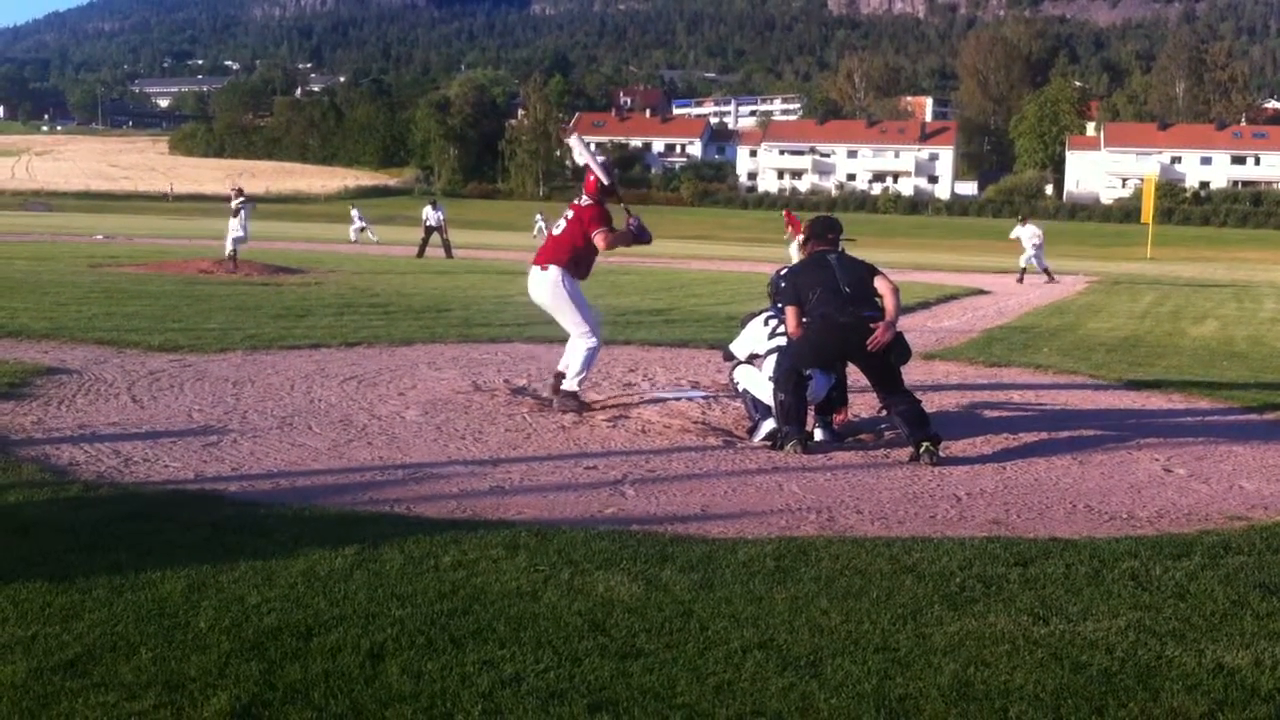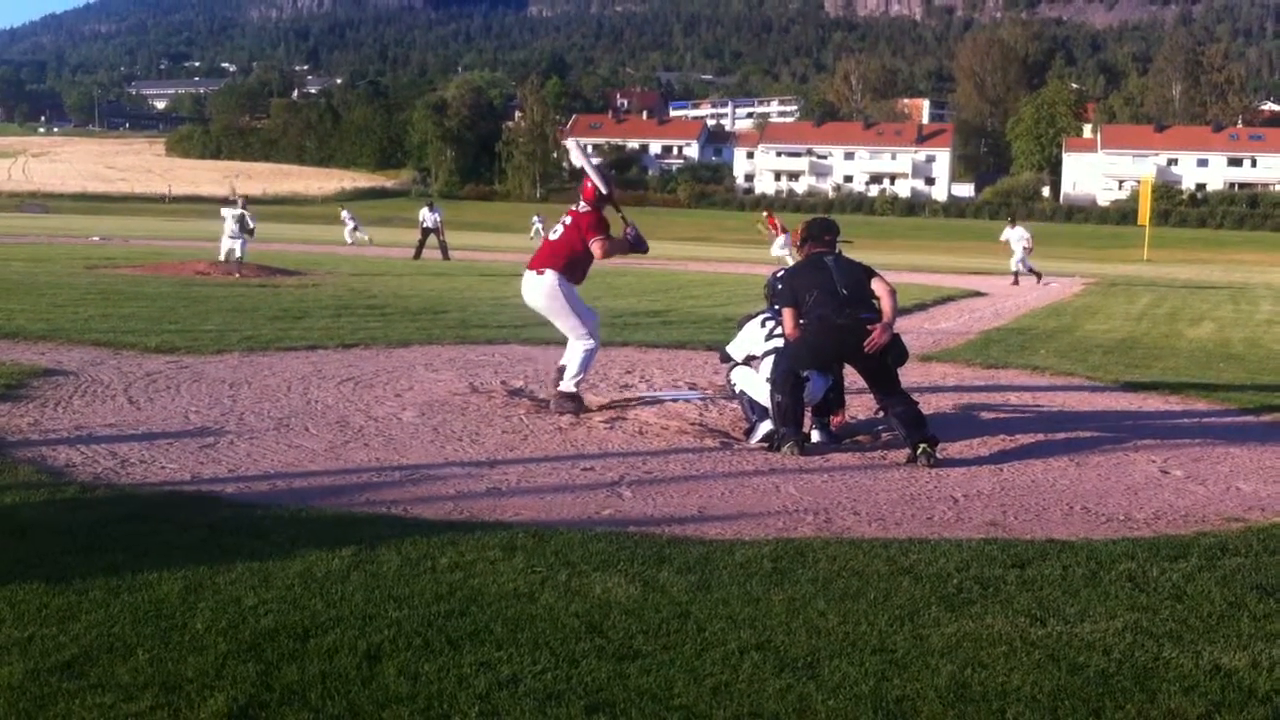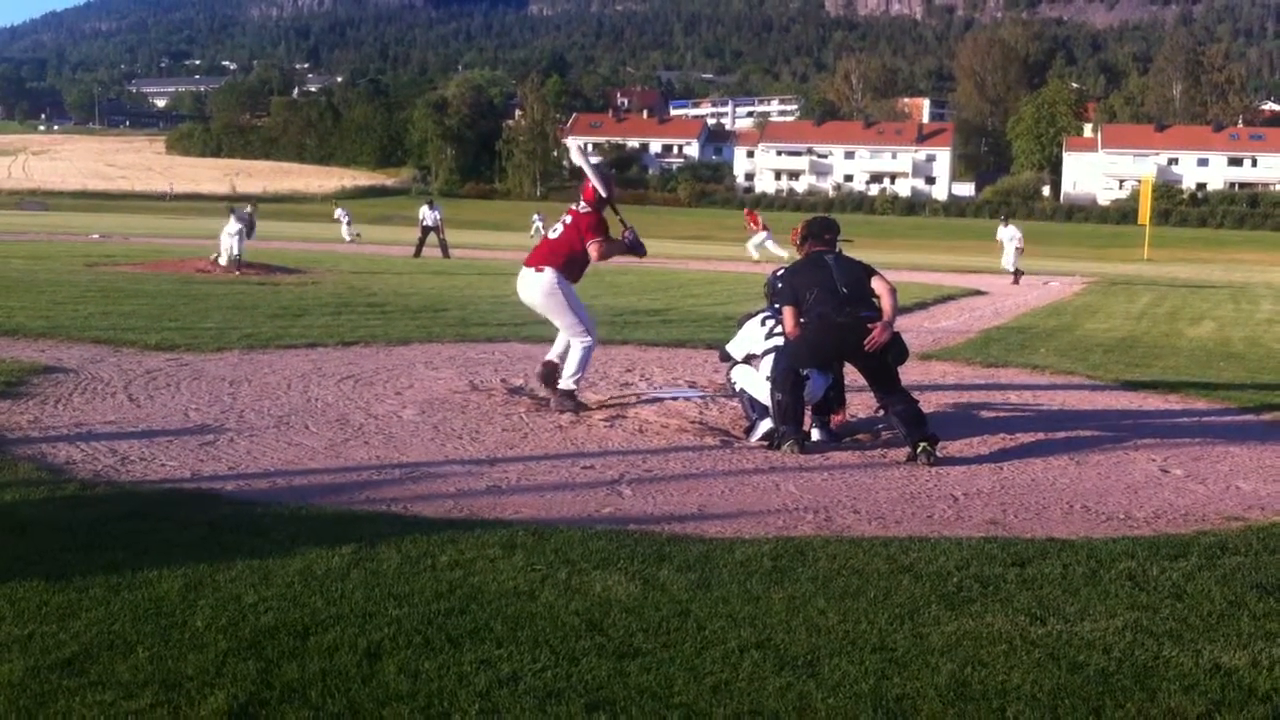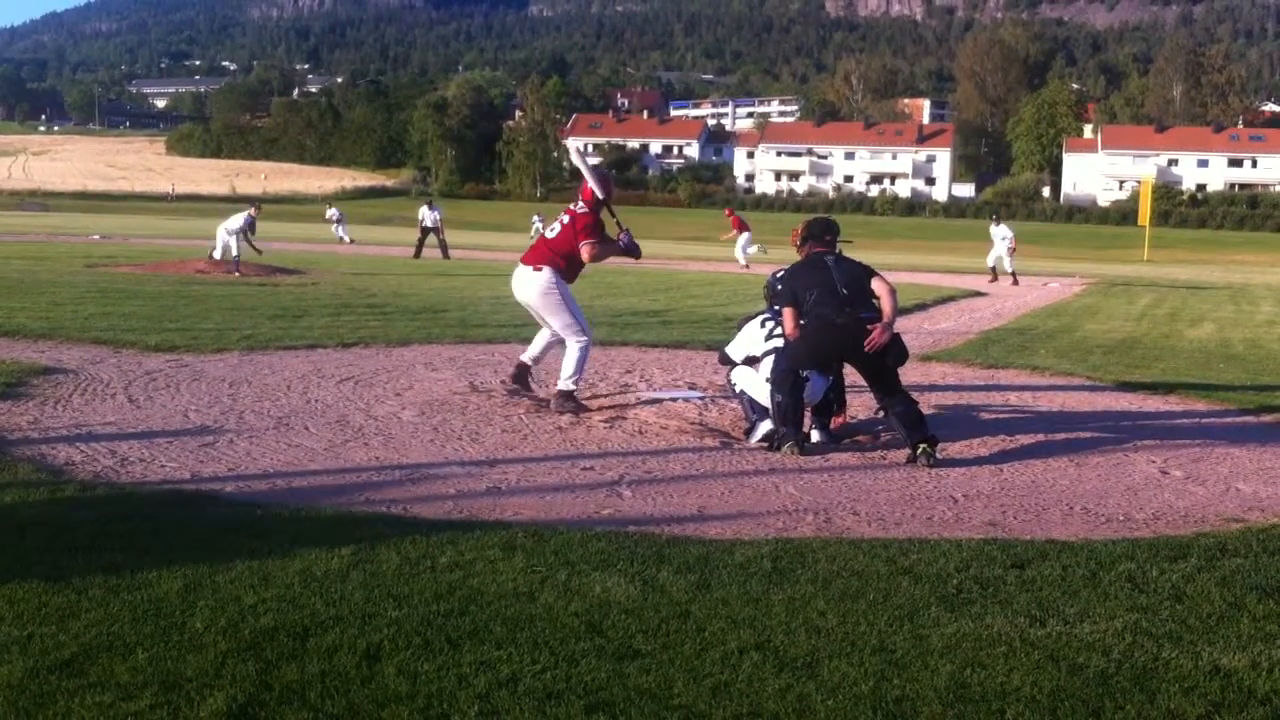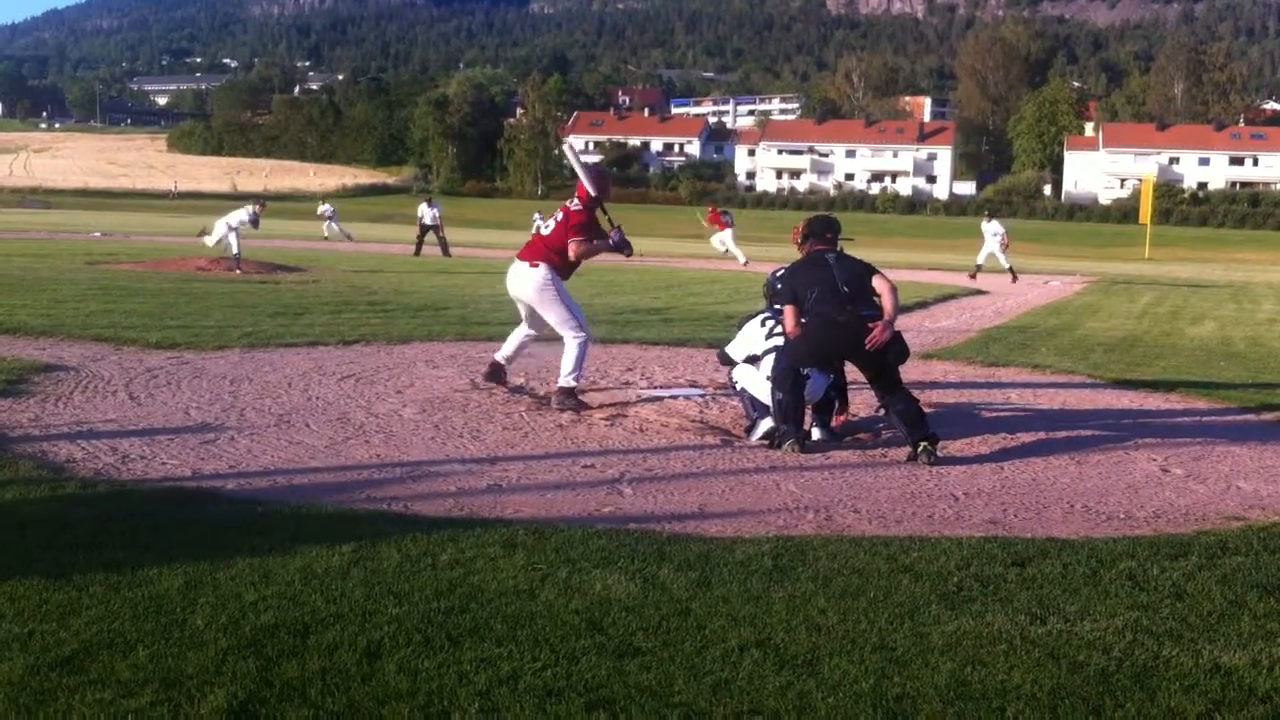
dt=0.1s
person 1, frame 1
left shoulder: (797, 271)
right shoulder: (858, 264)
left elbow: (794, 328)
right elbow: (889, 288)
left wrist: (811, 349)
right wrist: (890, 322)
left hip: (826, 330)
right hip: (869, 330)
left knee: (787, 367)
right knee: (893, 389)
left ankle: (792, 436)
right ankle: (926, 443)
person 1, frame 2
left shoulder: (794, 273)
right shoulder: (855, 266)
left elbow: (791, 329)
right elbow: (886, 290)
left wrist: (808, 350)
right wrist: (887, 324)
left hip: (824, 332)
right hip: (867, 332)
left knee: (784, 368)
right knee: (890, 391)
left ankle: (789, 438)
right ankle: (923, 445)
person 1, frame 3
left shoulder: (794, 271)
right shoulder: (855, 265)
left elbow: (791, 328)
right elbow: (886, 289)
left wrist: (810, 348)
right wrist: (887, 322)
left hip: (824, 331)
right hip: (866, 330)
left knee: (785, 366)
right knee: (890, 388)
left ankle: (789, 436)
right ankle: (923, 443)
person 1, frame 4
left shoulder: (794, 273)
right shoulder: (855, 266)
left elbow: (791, 329)
right elbow: (886, 290)
left wrist: (809, 349)
right wrist: (887, 324)
left hip: (824, 332)
right hip: (867, 332)
left knee: (784, 367)
right knee: (890, 390)
left ankle: (789, 437)
right ankle: (922, 444)
person 1, frame 5
left shoulder: (795, 270)
right shoulder: (856, 264)
left elbow: (792, 327)
right elbow: (887, 287)
left wrist: (811, 348)
right wrist: (888, 322)
left hip: (825, 330)
right hip: (867, 329)
left knee: (785, 366)
right knee: (891, 388)
left ankle: (789, 435)
right ankle: (923, 442)
person 2, frame 1
left shoulder: (580, 206)
right shoulder: (595, 211)
left elbow: (602, 238)
right elbow: (604, 244)
left wrist: (631, 234)
right wrist: (631, 232)
left hip: (538, 277)
right hip: (554, 279)
left knee: (583, 329)
right knee: (589, 339)
left ankle: (561, 378)
right ankle: (567, 393)
person 2, frame 2
left shoulder: (578, 213)
right shoulder: (592, 218)
left elbow: (599, 246)
right elbow: (601, 252)
left wrist: (628, 243)
right wrist: (628, 240)
left hip: (532, 282)
right hip: (550, 283)
left knee: (589, 321)
right knee: (587, 341)
left ankle: (564, 370)
right ankle: (565, 395)
person 2, frame 3
left shoulder: (577, 211)
right shoulder: (592, 218)
left elbow: (598, 244)
right elbow: (597, 253)
left wrist: (626, 244)
right wrist: (626, 244)
left hip: (527, 278)
right hip: (546, 281)
left knee: (572, 327)
right knee: (584, 338)
left ankle: (550, 366)
right ankle: (564, 394)
person 2, frame 4
left shoulder: (574, 211)
right shoulder: (588, 219)
left elbow: (596, 244)
right elbow: (589, 255)
left wrist: (620, 245)
right wrist: (620, 246)
left hip: (522, 277)
right hip: (543, 280)
left knee: (556, 328)
right knee: (579, 338)
left ankle: (523, 367)
right ankle: (564, 395)
person 2, frame 5
left shoulder: (574, 206)
right shoulder: (582, 216)
left elbow: (596, 236)
right elbow: (575, 251)
left wrist: (616, 241)
right wrist: (609, 244)
left hip: (516, 273)
right hip: (539, 277)
left knee: (532, 325)
right knee: (577, 334)
left ankle: (496, 365)
right ankle: (564, 393)
person 3, frame 1
left shoulder: (761, 321)
left elbow: (728, 355)
right elbow: (837, 364)
right wrist: (842, 402)
left hip: (773, 393)
right hip: (813, 393)
left knee: (740, 370)
right knee: (832, 371)
left ankle: (765, 422)
right ankle: (823, 427)
person 3, frame 2
left shoulder: (758, 322)
left elbow: (725, 357)
right elbow: (835, 366)
right wrist: (839, 405)
left hip: (771, 394)
right hip: (810, 395)
left knee: (737, 371)
right knee: (829, 373)
left ankle: (761, 424)
right ankle: (820, 428)
person 3, frame 3
left shoulder: (757, 321)
left elbow: (725, 356)
right elbow: (835, 364)
right wrist: (840, 402)
left hip: (771, 392)
right hip: (810, 393)
left knee: (737, 370)
right knee: (831, 372)
left ankle: (761, 422)
right ankle: (820, 426)
person 3, frame 4
left shoulder: (757, 323)
left elbow: (724, 359)
right elbow: (835, 366)
right wrist: (840, 404)
left hip: (771, 393)
right hip: (810, 395)
left knee: (737, 371)
right knee: (831, 373)
left ankle: (761, 423)
right ankle: (820, 428)
person 3, frame 5
left shoulder: (757, 322)
left elbow: (725, 359)
right elbow: (836, 362)
right wrist: (843, 400)
left hip: (772, 392)
right hip: (811, 392)
left knee: (738, 370)
right knee: (832, 372)
left ankle: (762, 421)
right ankle: (821, 426)
